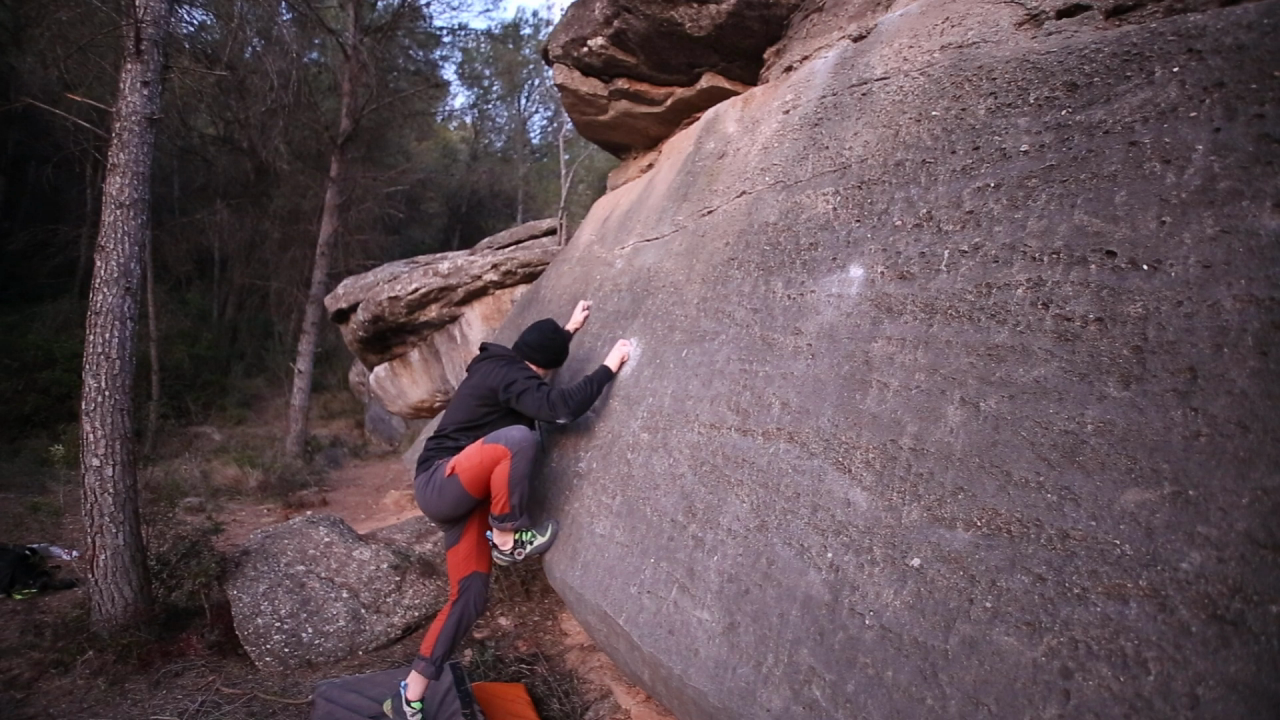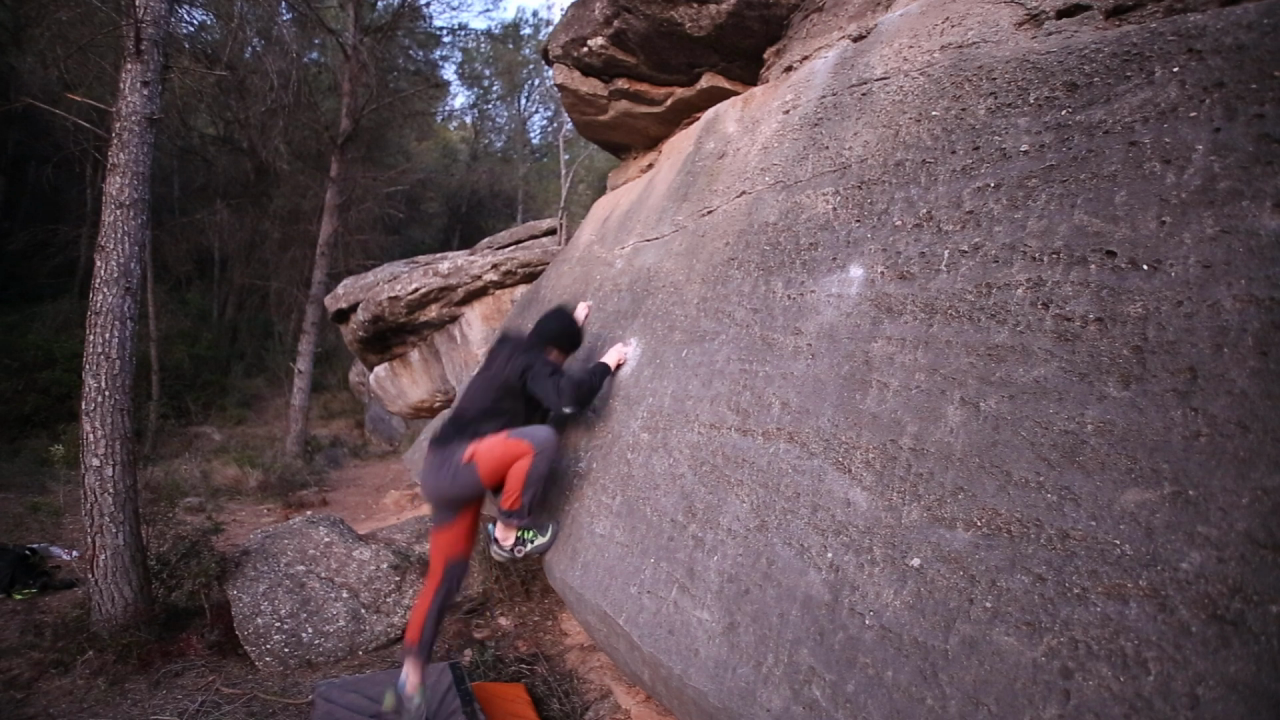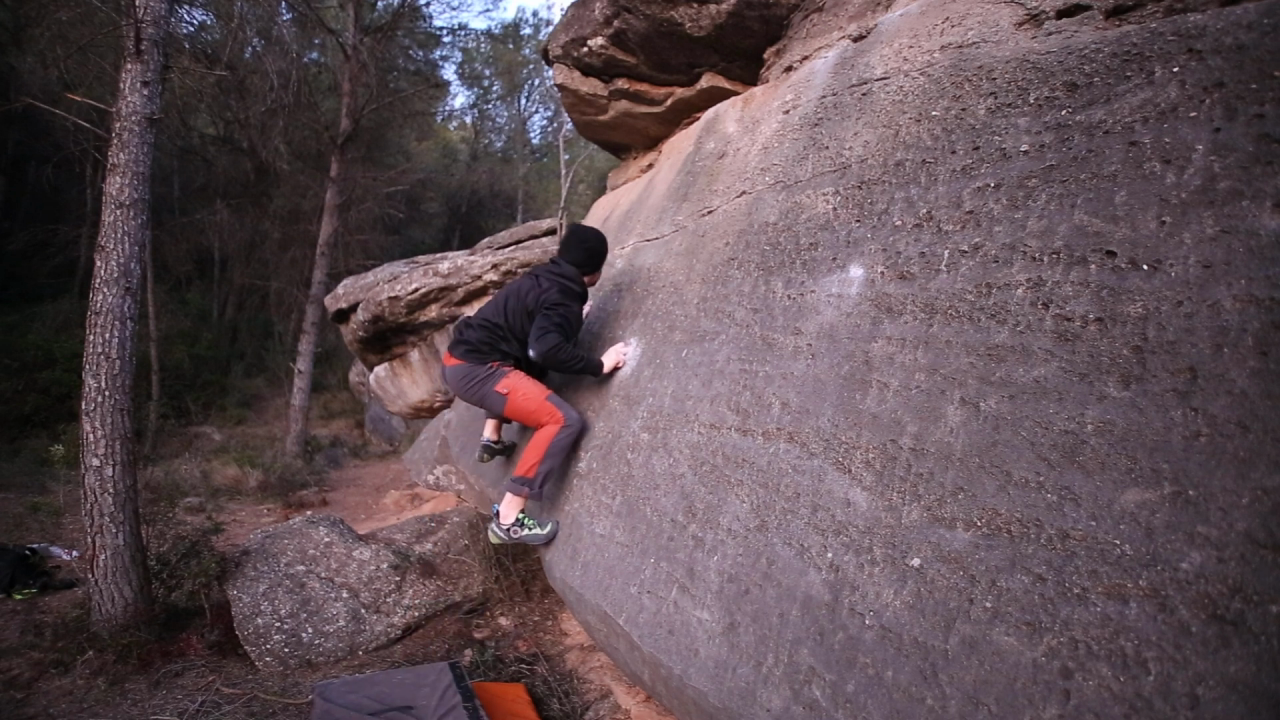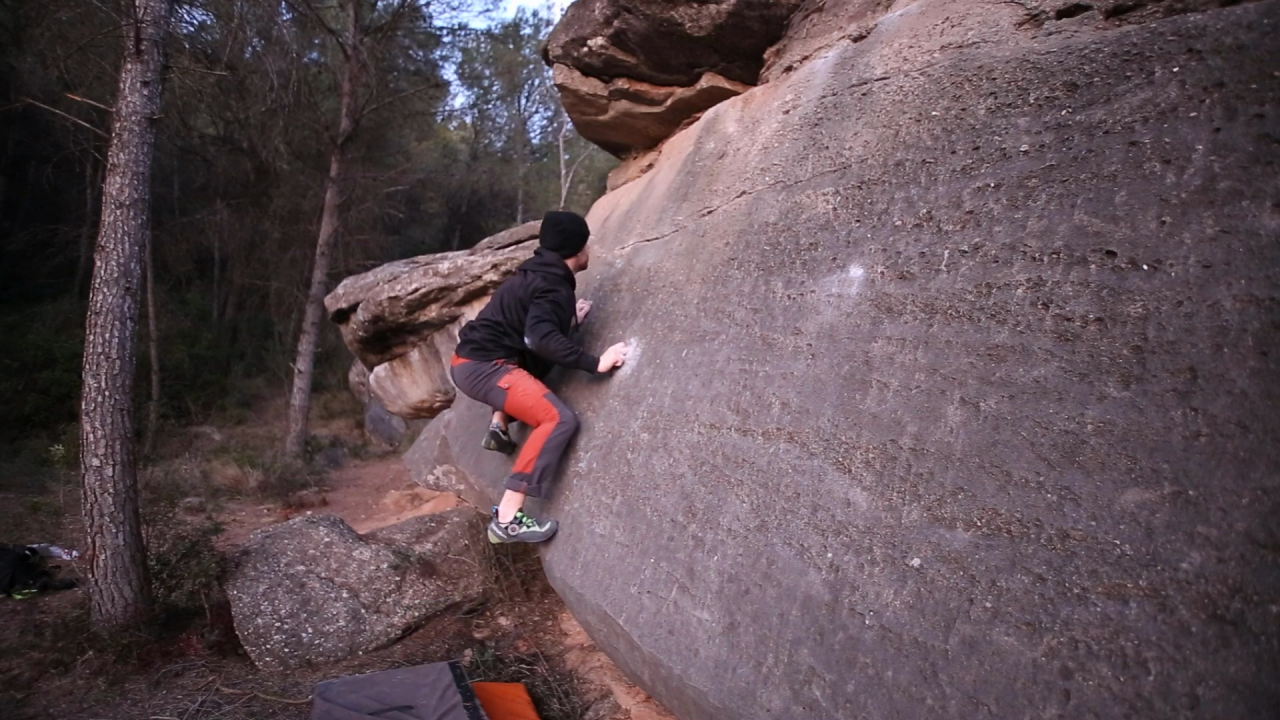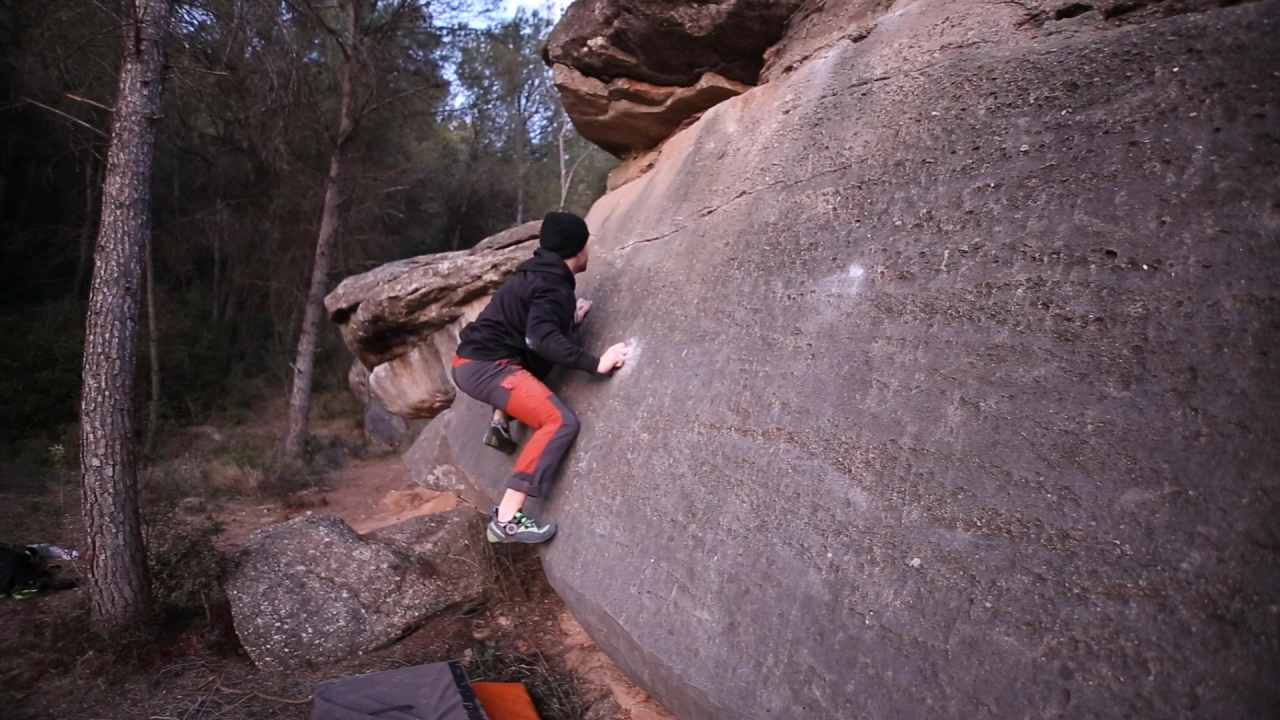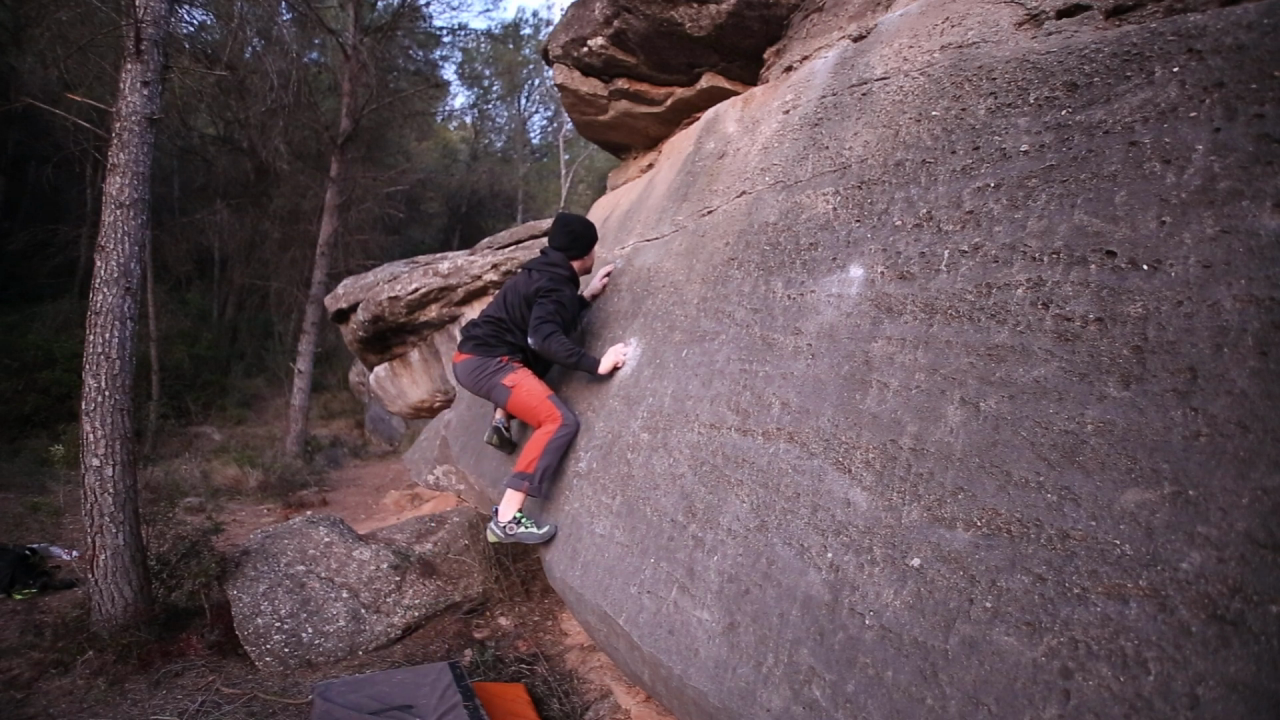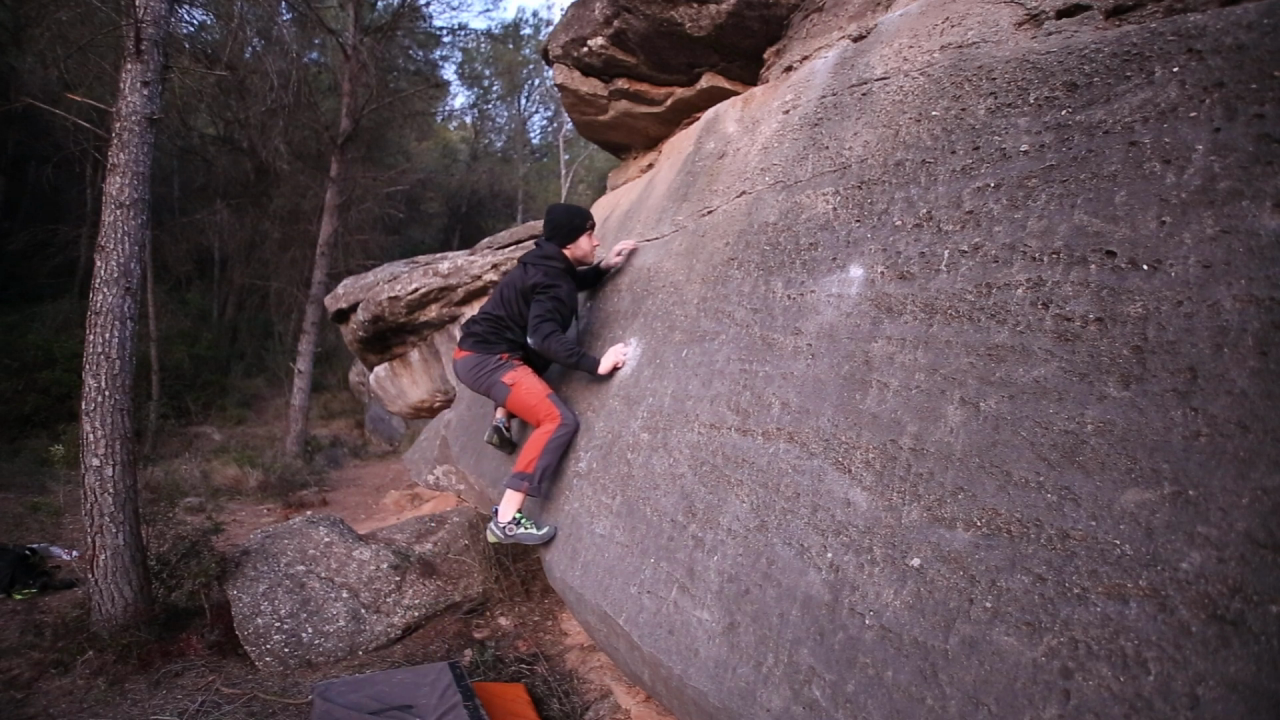
dt=0.7s
person 1, frame 1
left shoulder: (498, 366)
right shoulder: (510, 377)
left elbow: (536, 351)
right elbow: (561, 407)
left wrist: (567, 330)
right wrist: (608, 367)
left hip: (457, 492)
right hip: (441, 484)
left knee: (469, 595)
right knee: (517, 438)
right ankle: (507, 540)
person 1, frame 2
left shoulder: (513, 354)
right shoulder: (534, 362)
right elbow: (568, 400)
left wrist: (572, 325)
right wrist: (606, 365)
left hip: (443, 470)
right hip: (453, 465)
left knee: (447, 572)
right knee: (540, 437)
left ankle: (411, 676)
right ankle: (507, 535)
person 1, frame 3
left shoulder: (543, 279)
right shoulder: (563, 301)
right elbow: (544, 350)
left wrist: (571, 321)
right wrist: (598, 365)
left hip: (460, 361)
right hip: (476, 371)
right knee: (563, 421)
left ankle: (491, 438)
right ankle: (508, 519)
person 1, frame 4
left shoulder: (536, 275)
right shoulder: (554, 288)
right elbow: (540, 338)
left wrist: (568, 320)
right wrist: (595, 363)
left hip: (468, 361)
right hip: (484, 368)
left knee: (528, 363)
right knee: (559, 419)
left ankle: (499, 429)
right ankle: (507, 519)
person 1, frame 5
left shoulder: (535, 275)
right shoulder: (553, 288)
right elbow: (541, 340)
left wrist: (568, 320)
right wrist: (596, 363)
left hip: (469, 361)
right hip: (486, 368)
left knee: (528, 365)
right knee: (560, 422)
left ankle: (499, 424)
right ankle: (507, 518)
person 1, frame 6
left shoulder: (544, 273)
right shoulder: (556, 286)
left elbow: (545, 320)
right elbow: (544, 338)
left wrist: (587, 296)
right wrist: (597, 364)
left hip: (472, 357)
right hip: (487, 363)
left knee: (531, 361)
right knee: (559, 421)
left ankle: (500, 423)
right ankle: (506, 519)
person 1, frame 7
left shoulder: (547, 264)
right shoulder: (551, 281)
left elbow: (574, 283)
right elbow: (543, 337)
left wrist: (604, 267)
right wrist: (596, 364)
left hip: (475, 354)
right hip: (487, 360)
left knee: (531, 361)
right knee: (558, 421)
left ankle: (501, 422)
right ankle: (506, 519)
